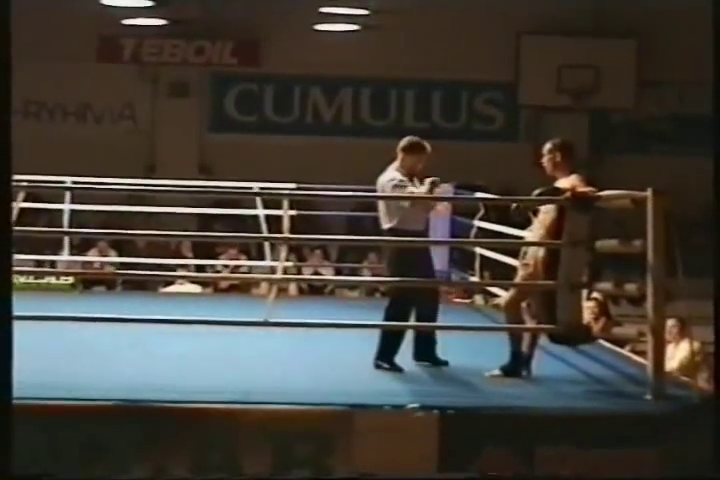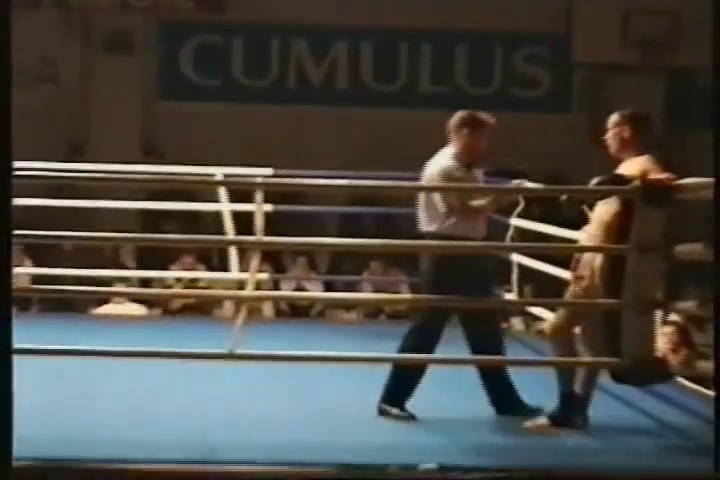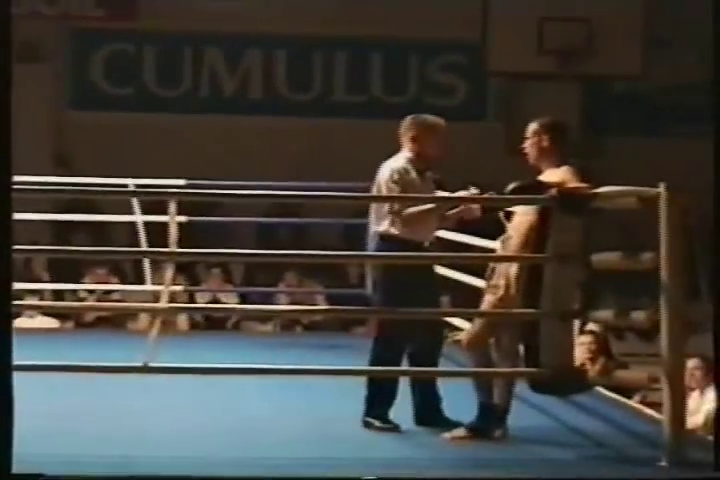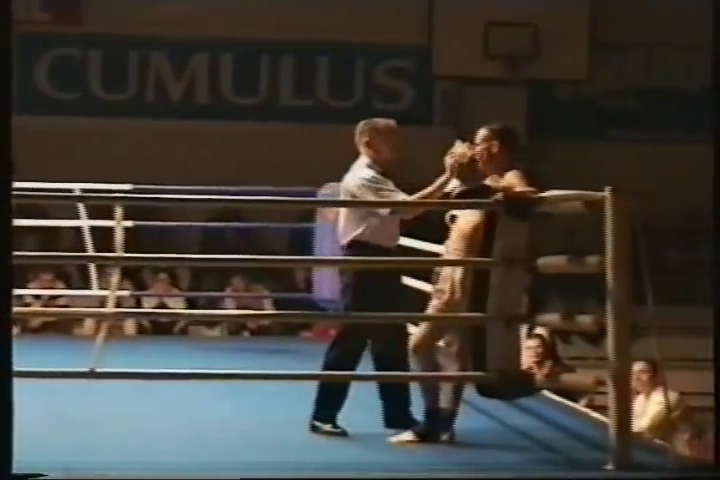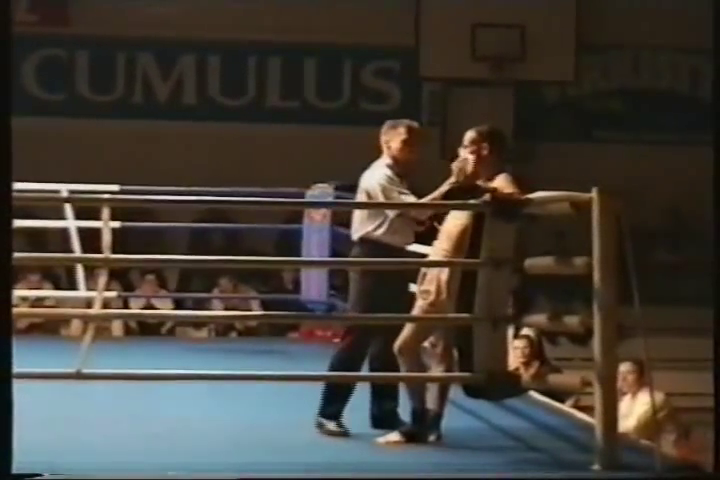
dt=0.5s
person 1, frame 1
left shoulder: (574, 182)
right shoulder: (559, 186)
left elbow: (591, 195)
left hip: (544, 256)
right hip: (535, 254)
right knee: (533, 309)
person 1, frame 2
left shoulder: (644, 165)
right shoulder: (626, 168)
left elbow: (668, 183)
left hip: (604, 265)
right hip: (591, 262)
left knee: (558, 329)
right knee: (591, 335)
left ankle: (572, 406)
right ankle: (573, 406)
person 1, frame 3
left shoulder: (563, 176)
right shoulder: (544, 180)
left hip: (520, 276)
right hip: (507, 273)
left knee: (475, 339)
right knee: (504, 344)
left ankle: (490, 417)
right ankle: (492, 418)
person 1, frame 4
left shoulder: (511, 179)
right shoulder: (485, 183)
left elbow: (530, 197)
right wrist: (459, 174)
left hip: (464, 277)
right hip: (453, 274)
left knee: (421, 344)
right knee: (455, 348)
right ankle: (440, 422)
person 1, frame 5
left shoulder: (499, 183)
right shoulder: (473, 186)
left elbow: (520, 200)
left wrist: (490, 195)
right wrist: (457, 178)
left hip: (450, 277)
right hip: (438, 275)
left knee: (406, 346)
right knee: (441, 349)
right ankle: (427, 423)
person 2, frame 1
left shoulder: (410, 179)
right shoulder: (391, 180)
left elbow: (424, 205)
right elbow: (419, 200)
left wrist: (428, 192)
right wrist: (428, 188)
left hip: (417, 240)
right hip: (402, 242)
left knee: (428, 296)
right knee: (401, 300)
left ankle: (425, 351)
right ankle: (384, 356)
person 2, frame 2
left shoulder: (469, 169)
right shoulder: (442, 169)
right elbow: (458, 212)
left wrist: (492, 201)
right wrist: (493, 200)
left hip: (469, 253)
right hip: (445, 252)
left knee: (485, 327)
right knee: (428, 327)
left ankle: (505, 398)
right ankle: (392, 399)
person 2, frame 3
left shoulder: (424, 176)
right shoulder: (394, 171)
right elbow: (402, 218)
left wrist: (458, 212)
right wrist: (444, 203)
left hip: (417, 256)
right hip: (394, 255)
left knee: (428, 335)
right knee: (393, 335)
left ankle: (427, 409)
right ankle: (375, 411)
person 2, frame 4
left shoulder: (376, 178)
right shoulder: (361, 179)
left elbow: (400, 212)
right elbow: (409, 206)
right wrist: (446, 177)
left hip: (382, 261)
right hip: (364, 262)
left knee: (392, 340)
right knee: (351, 339)
left ankle: (397, 412)
right ankle: (323, 416)
person 2, frame 5
left shoulder: (395, 179)
right shoulder: (379, 177)
left elbow: (413, 218)
right elbow: (420, 210)
right wrist: (452, 183)
left hip: (392, 261)
right hip: (373, 259)
left knee: (390, 340)
right knee: (358, 336)
left ankle: (385, 412)
right ankle: (329, 412)
